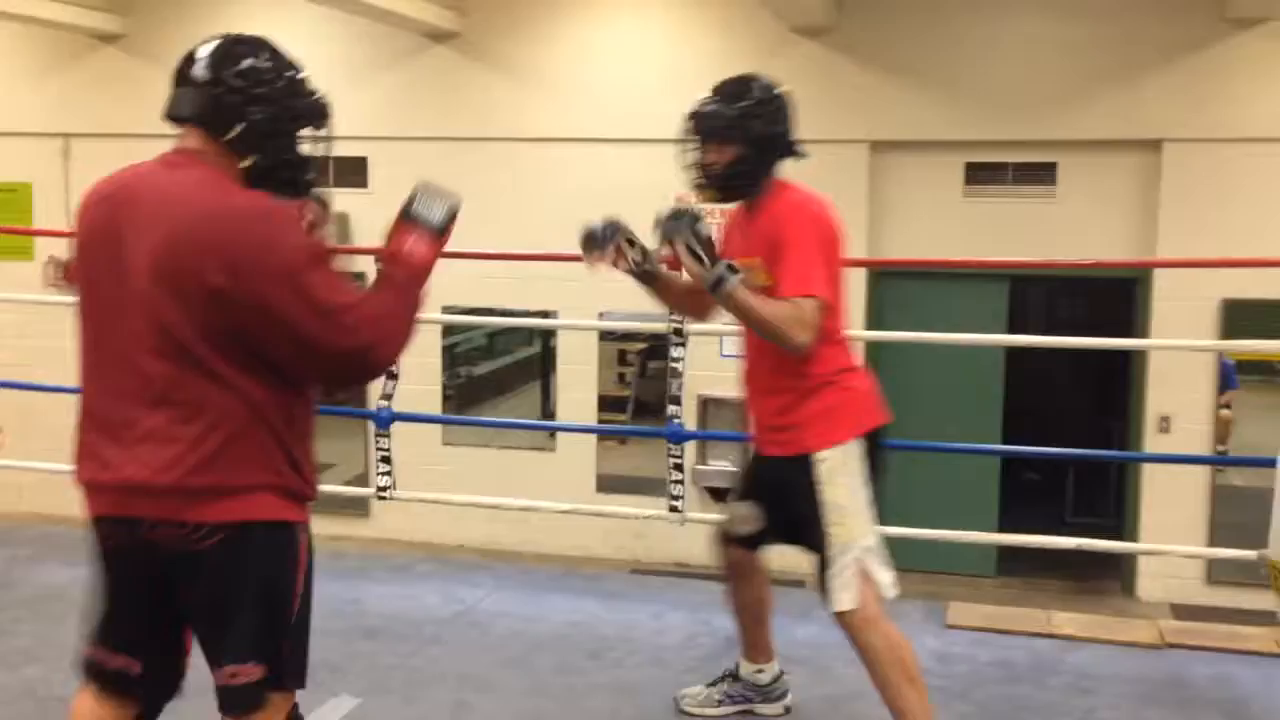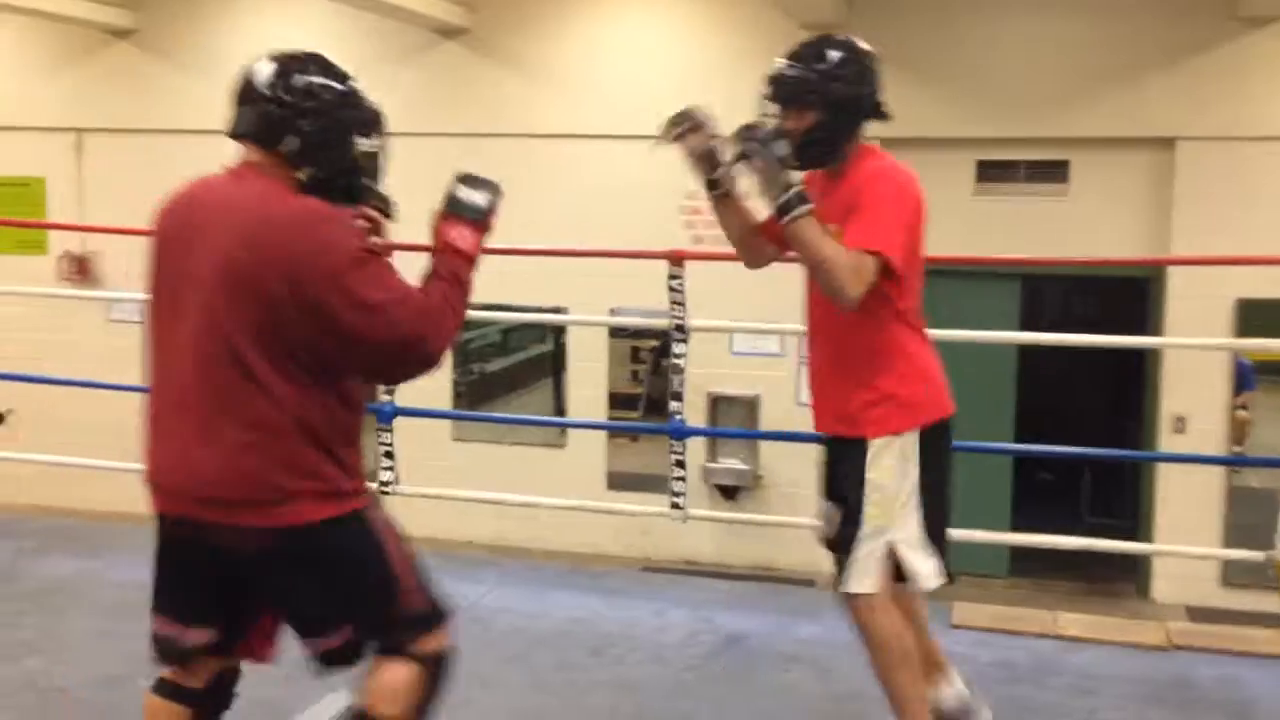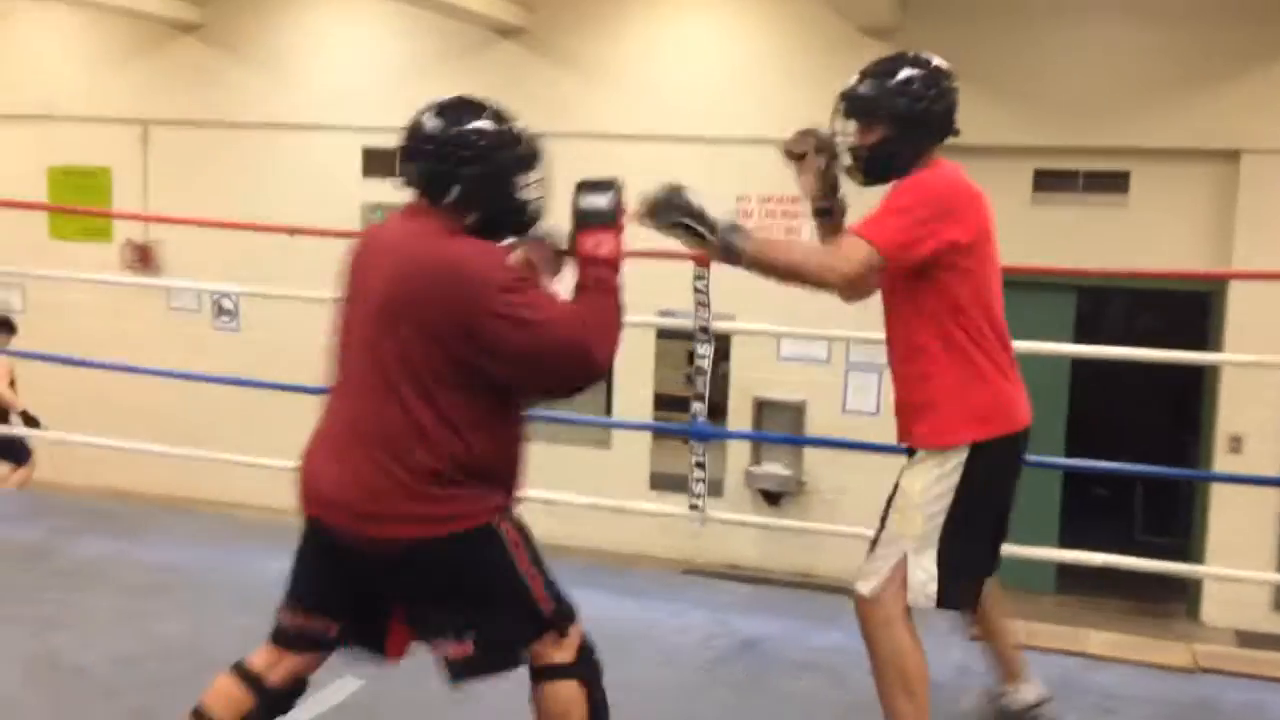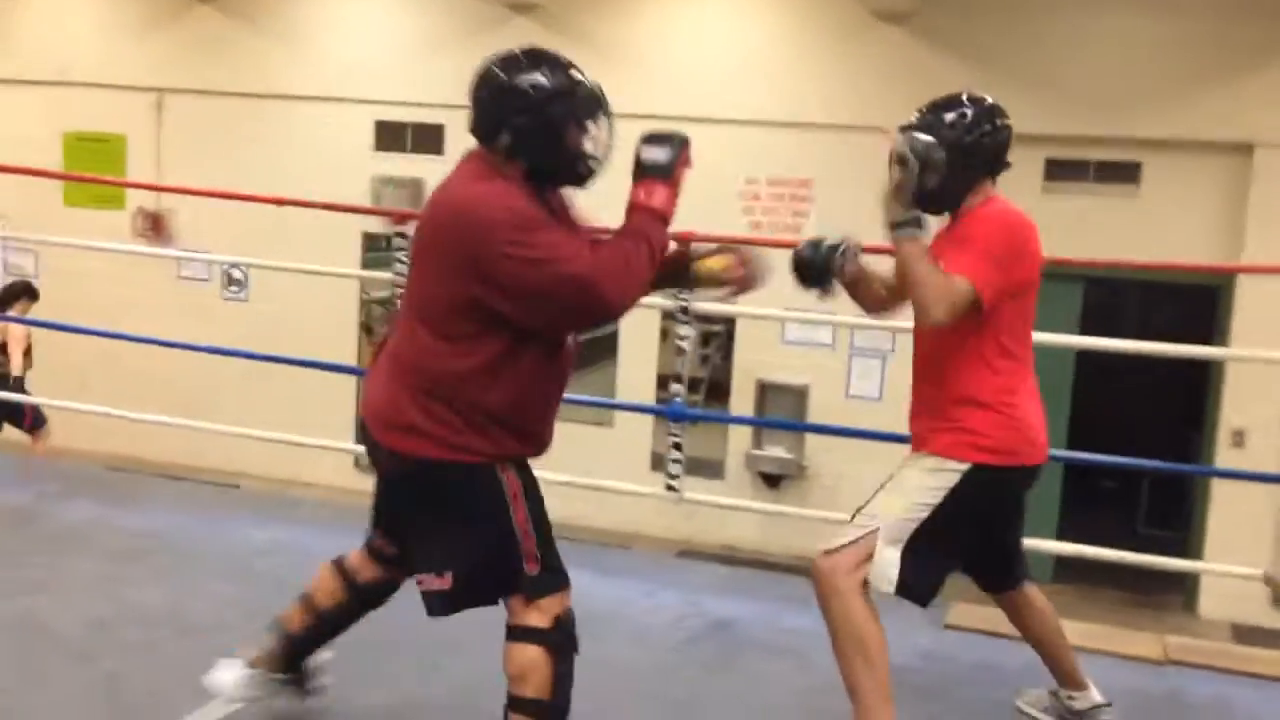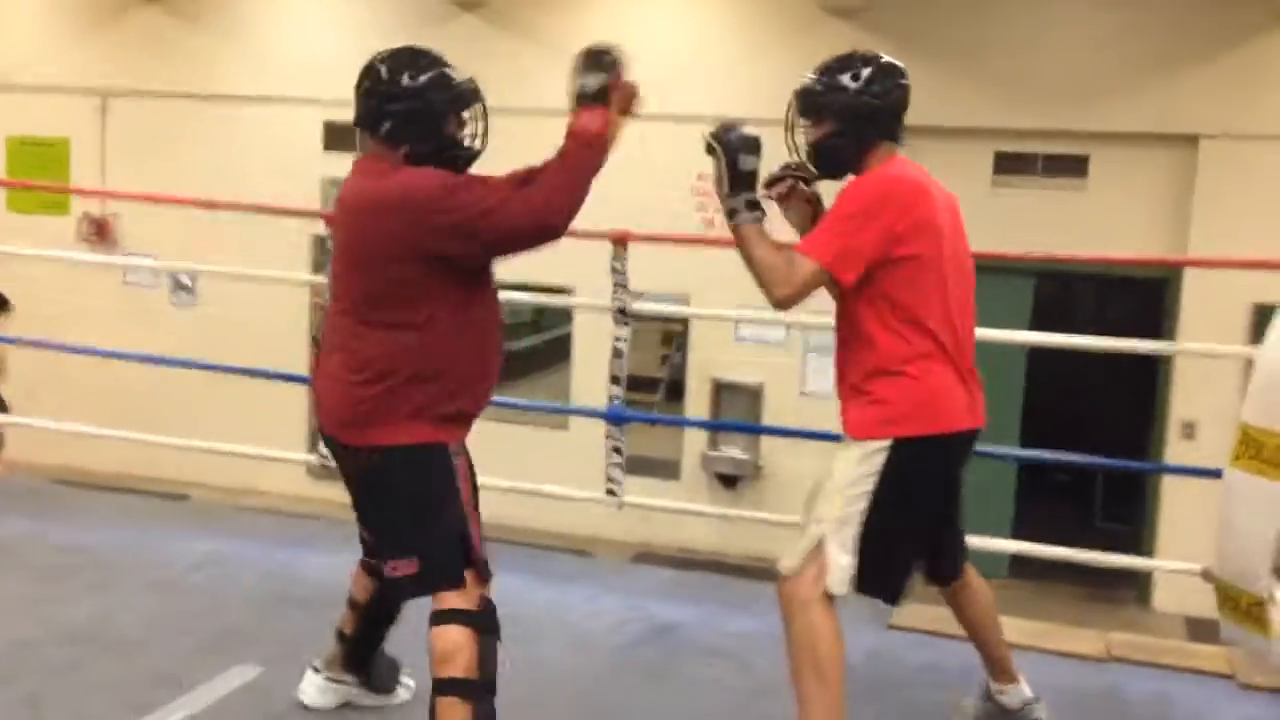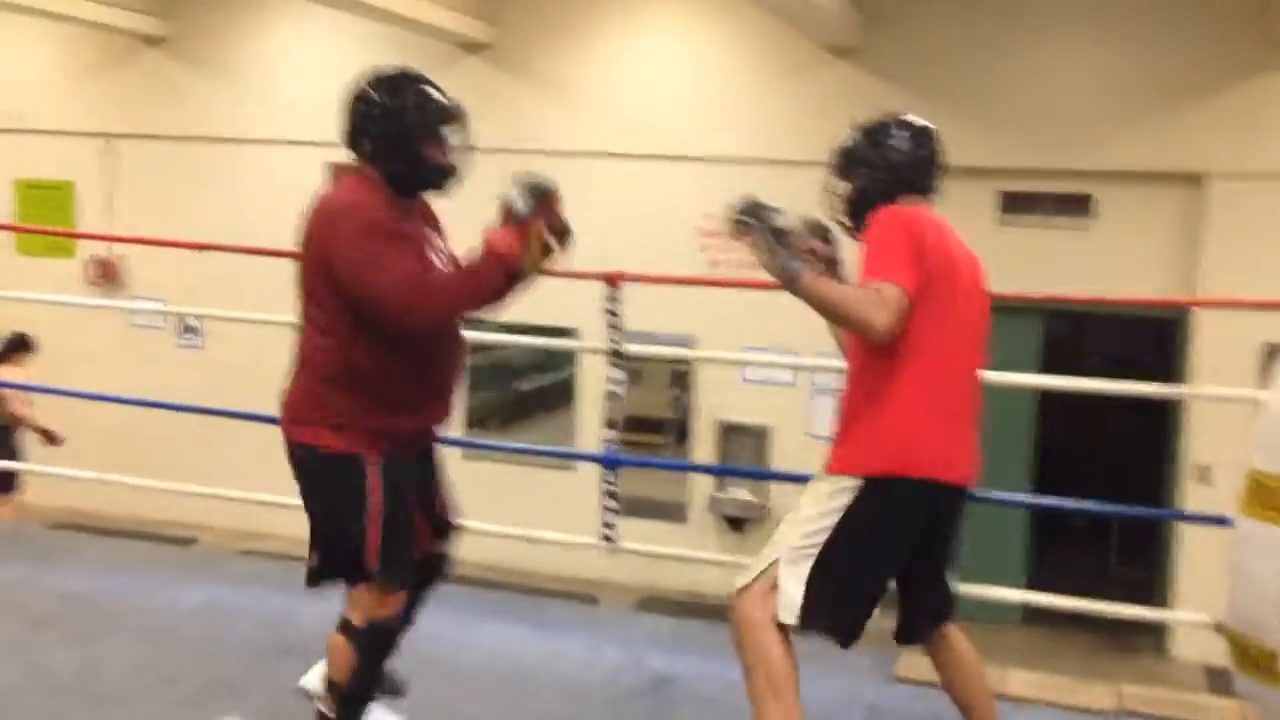
dt=0.3s
person 1, frame 1
left shoulder: (106, 200)
right shoulder: (251, 225)
right elbow: (360, 348)
right wrist: (413, 250)
left hip: (121, 496)
right hip: (236, 506)
person 1, frame 2
left shoulder: (183, 210)
right shoulder: (311, 231)
right elbow: (411, 343)
right wrist: (460, 238)
left hip: (190, 493)
right hip: (295, 503)
left knee: (196, 665)
right knee: (421, 644)
person 1, frame 3
left shoulder: (388, 241)
right shoulder: (460, 269)
right elbow: (575, 357)
right wrist: (602, 247)
left hip: (338, 494)
right hip: (435, 512)
left knee: (291, 651)
right knee: (560, 646)
person 1, frame 4
left shoulder: (516, 187)
right shoulder: (490, 210)
left elbow: (586, 260)
right elbow: (599, 289)
left wrist: (689, 264)
right wrist: (655, 193)
left hip: (405, 420)
right hip: (457, 440)
left knee: (385, 553)
right knee: (541, 604)
left ankle: (272, 661)
person 1, frame 5
left shoulder: (390, 186)
right shoulder: (411, 197)
left elbow: (506, 203)
right elbow: (532, 212)
left wrist: (596, 128)
right wrist: (592, 116)
left hip: (368, 415)
right hip: (404, 427)
left knee: (399, 550)
right knee: (462, 590)
person 1, frame 6
left shoulder: (403, 207)
right shoulder: (354, 215)
left elbow: (451, 293)
right elbow: (422, 306)
left wrist: (521, 250)
right wrist: (511, 239)
left hip: (393, 429)
right hip: (349, 434)
left knee: (426, 555)
right knee: (381, 592)
person 2, frame 1
left shoulder: (800, 215)
right shoulder: (742, 218)
left elbow: (798, 332)
right elbow: (699, 305)
left wrist: (717, 273)
right wrist: (638, 262)
left hip: (832, 430)
right hip: (780, 431)
left knee: (855, 603)
right knee: (739, 546)
person 2, frame 2
left shoulder: (883, 181)
right shoulder: (823, 182)
left elbow: (850, 285)
right elbow: (758, 251)
left wrist: (785, 194)
right wrist: (715, 171)
left hip: (895, 414)
right hip: (852, 413)
left knee: (870, 588)
right knee: (861, 564)
person 2, frame 3
left shoulder: (937, 189)
right shoulder: (927, 193)
left elbow: (841, 272)
right elbow: (851, 271)
left wrist: (718, 234)
right wrist: (826, 186)
left hip: (965, 429)
right hip: (977, 421)
left knee: (882, 598)
right knee: (953, 565)
person 2, frame 4
left shoulder: (1001, 225)
right shoulder: (965, 229)
left elbow: (936, 310)
right elbow: (883, 301)
left wrist: (905, 215)
right wrist: (842, 262)
left hip: (975, 448)
right hip: (997, 444)
left knee: (839, 571)
right knee: (1005, 580)
person 2, frame 5
left shoulder: (879, 188)
right shoulder: (921, 189)
left elbow: (785, 287)
left wrist: (740, 201)
right wrist: (807, 220)
left hip: (899, 423)
right hip: (948, 416)
left knee: (806, 584)
right knee: (948, 566)
person 2, frame 6
left shoulder: (899, 224)
right shoulder: (958, 252)
left elbow: (879, 322)
left wrist: (791, 269)
right wrist: (824, 278)
left hip: (884, 465)
right hip: (944, 469)
left knee: (755, 606)
right knee: (932, 622)
